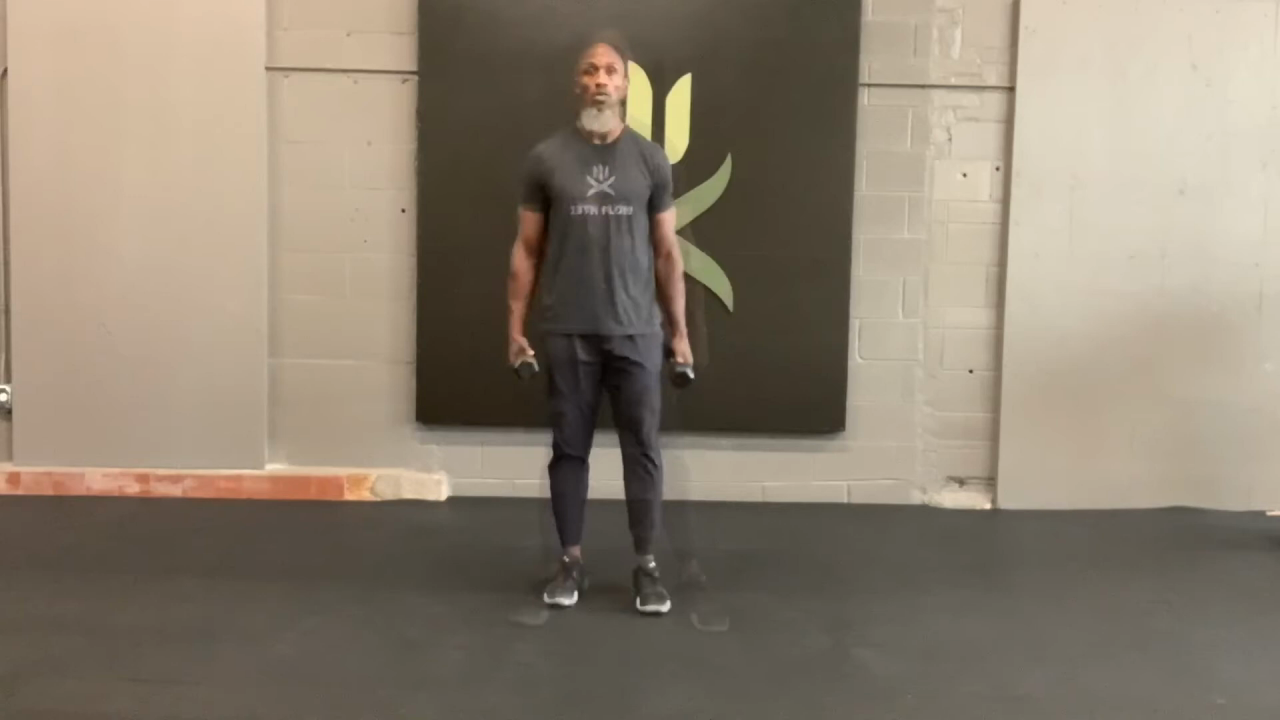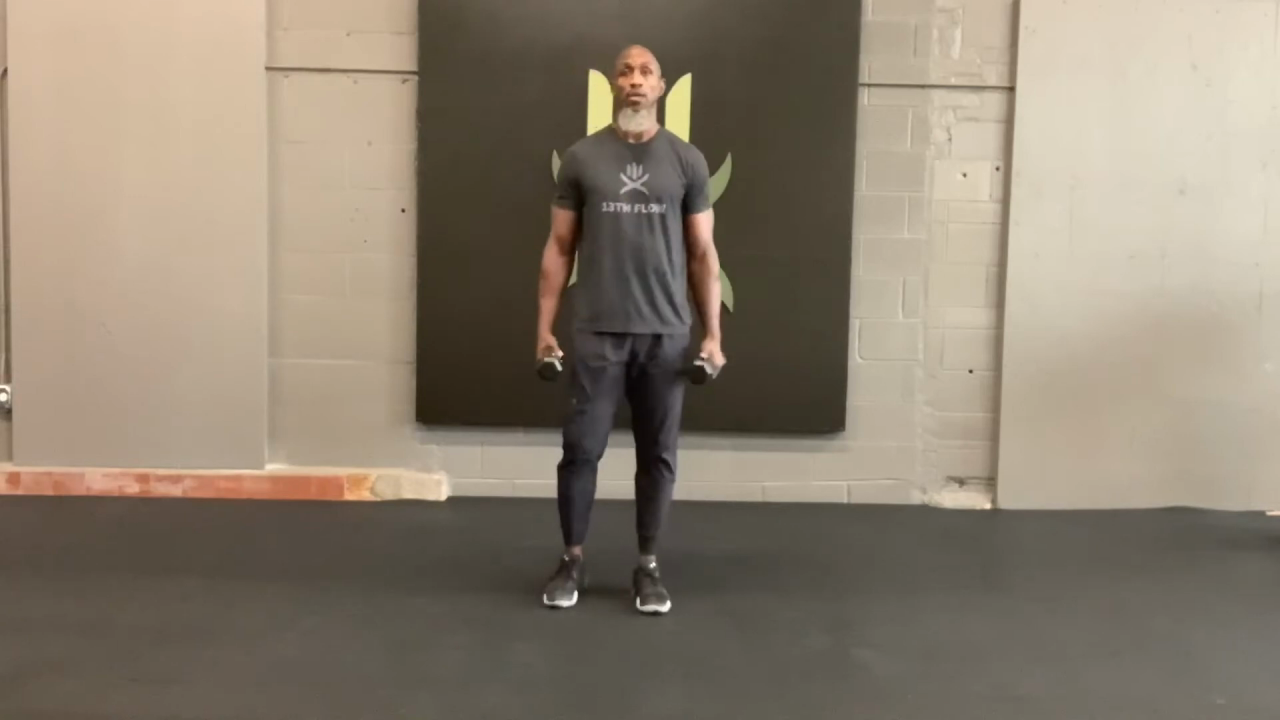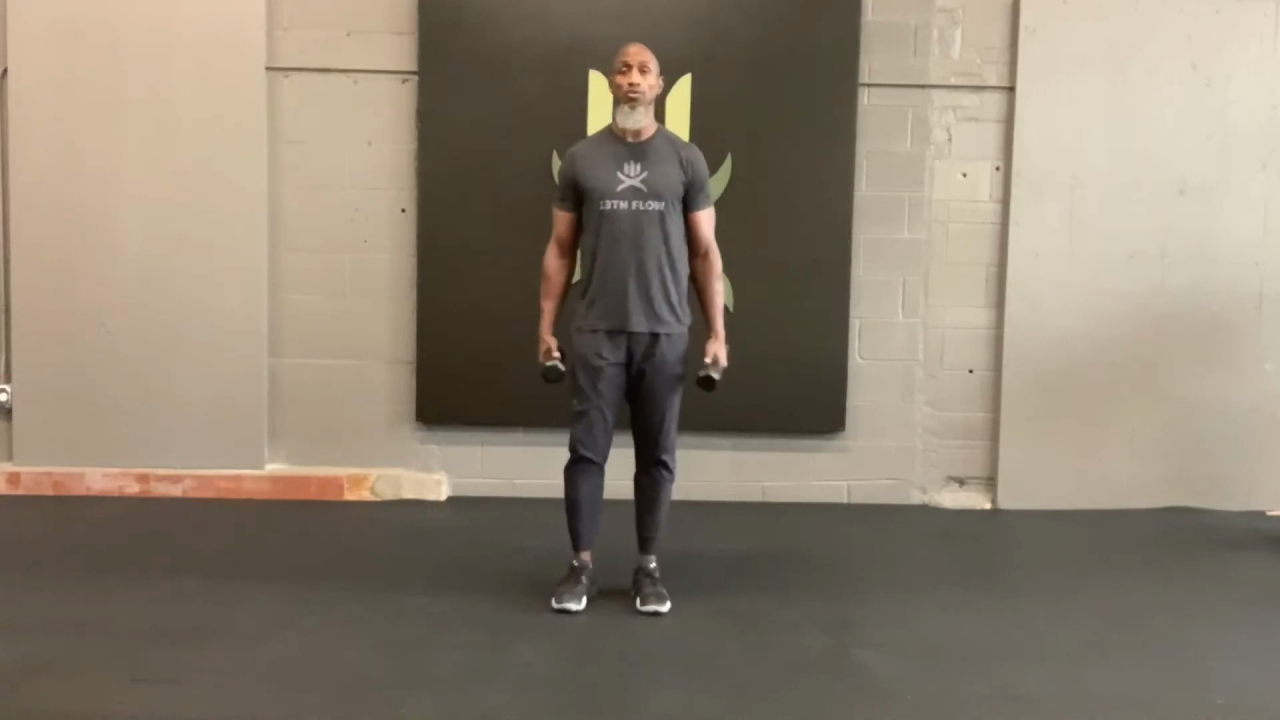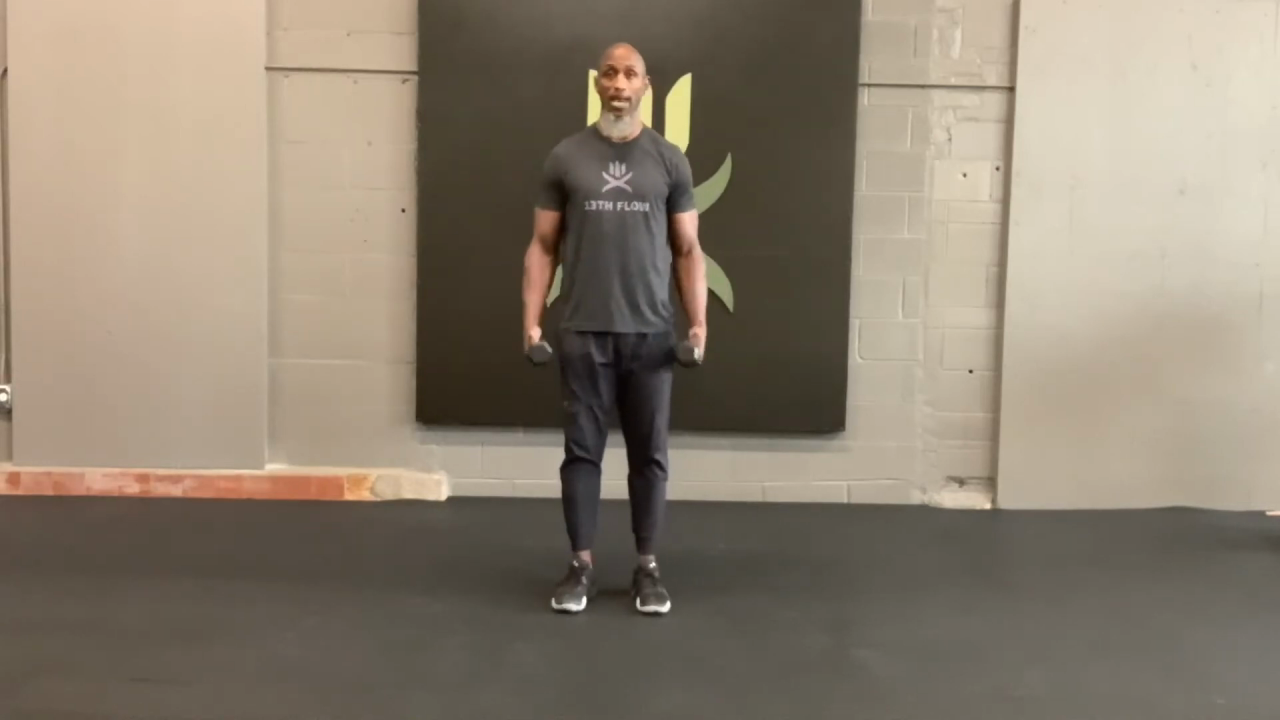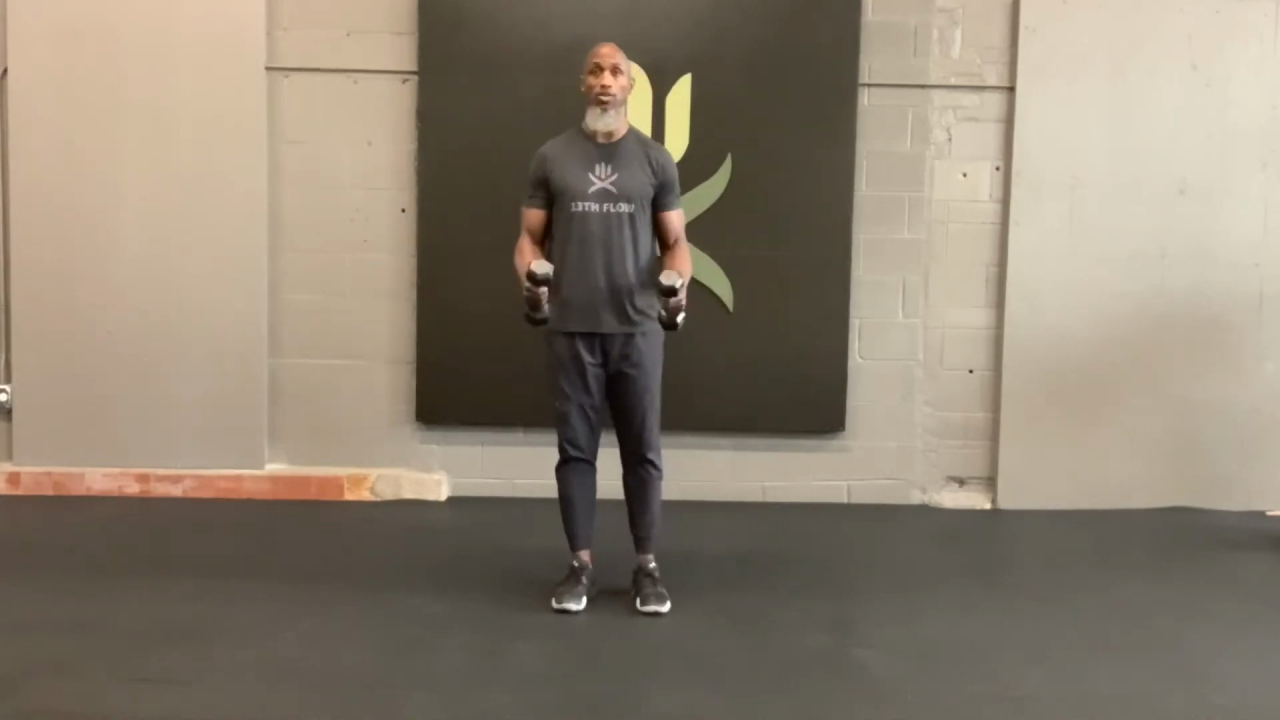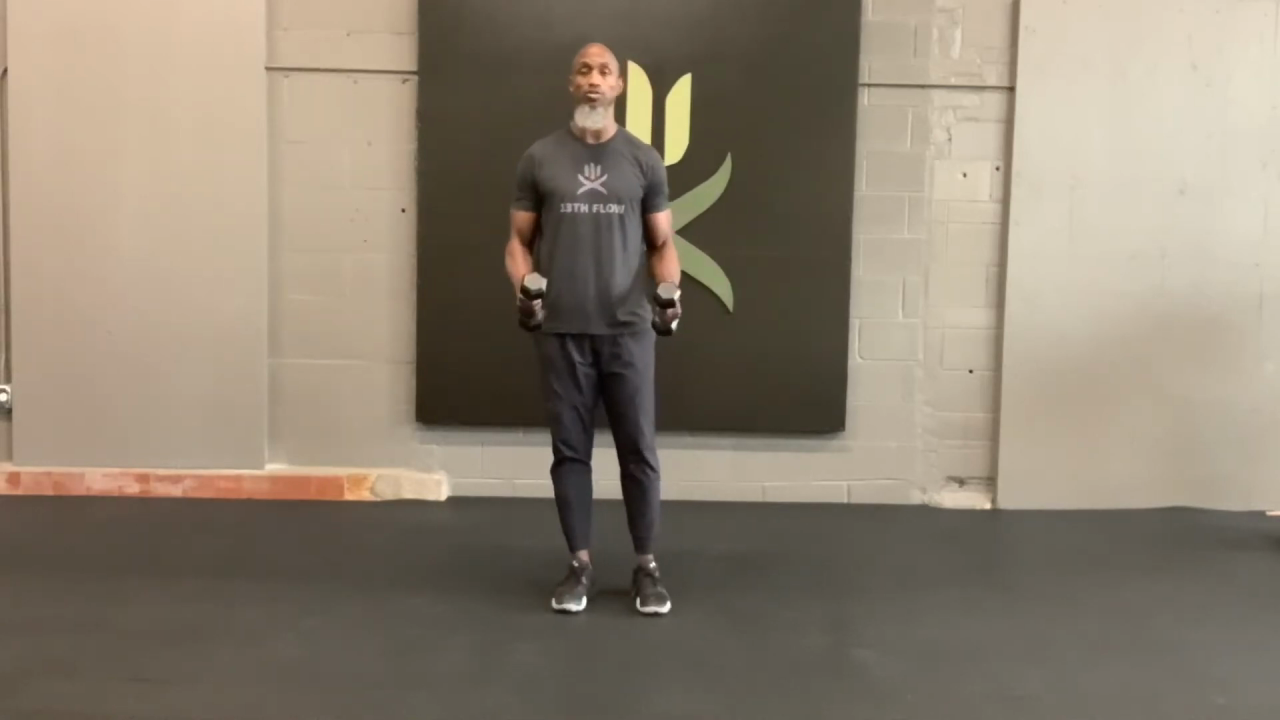
dt=0.5s
person 1, frame 1
left shoulder: (650, 160)
right shoulder: (547, 159)
left elbow: (667, 251)
right elbow: (527, 250)
left wrist: (679, 332)
right wrist: (516, 328)
left hip: (637, 332)
right hip: (568, 333)
left knee: (643, 449)
right knee: (569, 449)
left ankle: (645, 566)
right ankle: (571, 561)
person 1, frame 2
left shoulder: (687, 160)
right shoulder: (582, 157)
left elbow: (703, 253)
right elbow: (559, 247)
left wrist: (713, 335)
right wrist: (544, 326)
left hip: (665, 333)
right hip: (597, 331)
left knee: (658, 454)
right knee: (580, 449)
left ankle: (647, 565)
right ankle: (572, 558)
person 1, frame 3
left shoulder: (685, 159)
right shoulder: (581, 158)
left elbow: (705, 251)
right elbow: (560, 250)
left wrist: (717, 333)
right wrist: (546, 327)
left hip: (664, 332)
right hip: (596, 331)
left knee: (657, 454)
right knee: (587, 450)
left ankle: (647, 566)
right ankle: (581, 565)
person 1, frame 4
left shoulder: (669, 160)
right shoulder: (566, 157)
left elbow: (688, 249)
right elbow: (543, 246)
left wrist: (697, 321)
right wrist: (531, 319)
left hip: (650, 332)
right hip: (583, 331)
left knee: (649, 453)
right knee: (581, 450)
left ankle: (647, 565)
right ankle: (581, 564)
person 1, frame 5
left shoulder: (655, 159)
right shoulder: (552, 157)
left elbow: (674, 240)
right elbow: (531, 236)
left wrist: (679, 280)
right wrist: (529, 276)
left hip: (637, 328)
right hip: (571, 328)
left knee: (642, 450)
right knee: (575, 448)
left ankle: (646, 565)
right ankle: (580, 564)
person 1, frame 6
left shoulder: (643, 160)
right shoulder: (539, 158)
left elbow: (662, 242)
right elbow: (519, 237)
left wrist: (669, 289)
right wrist: (522, 282)
left hip: (628, 329)
right hip: (562, 330)
left knee: (639, 449)
right knee: (570, 450)
left ankle: (646, 566)
right ankle: (579, 564)
